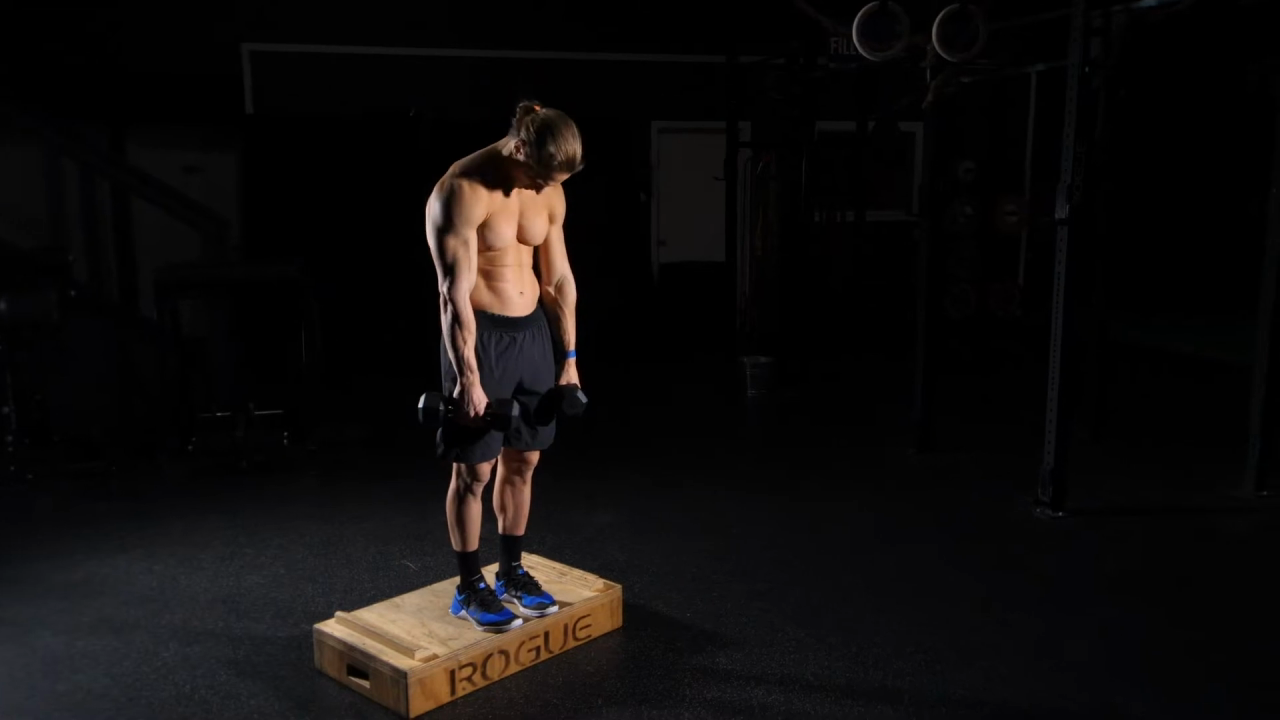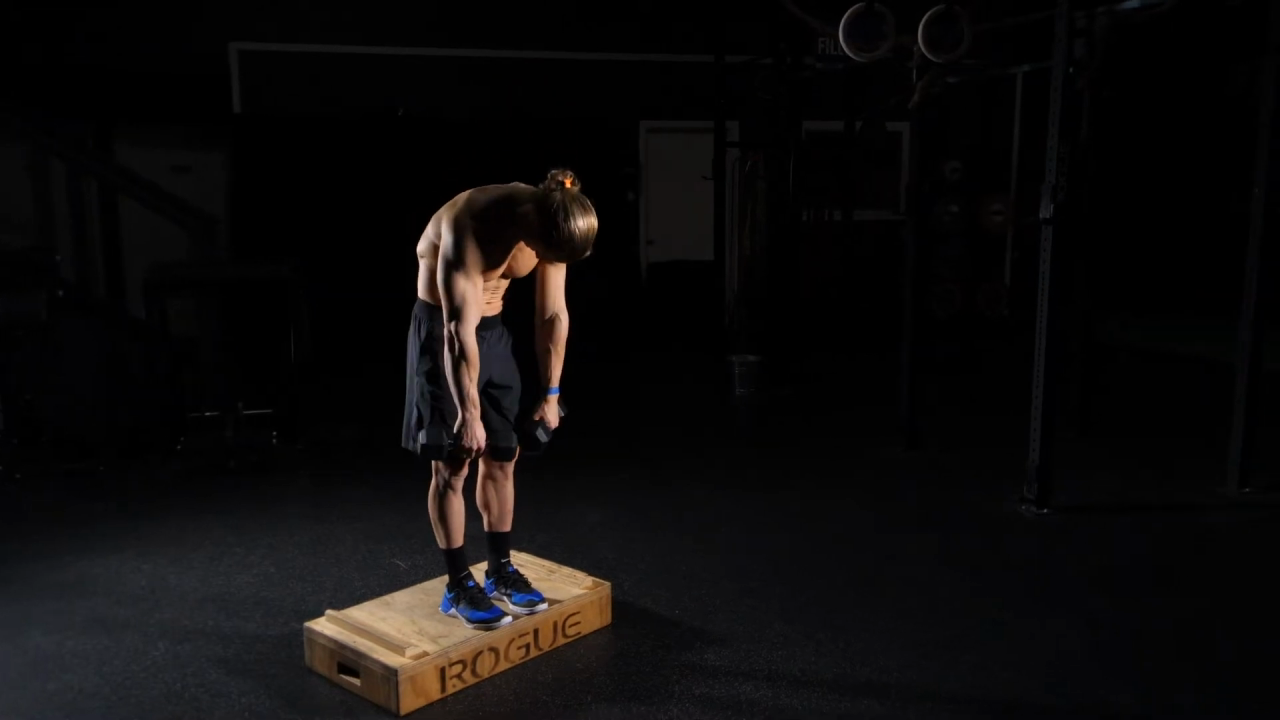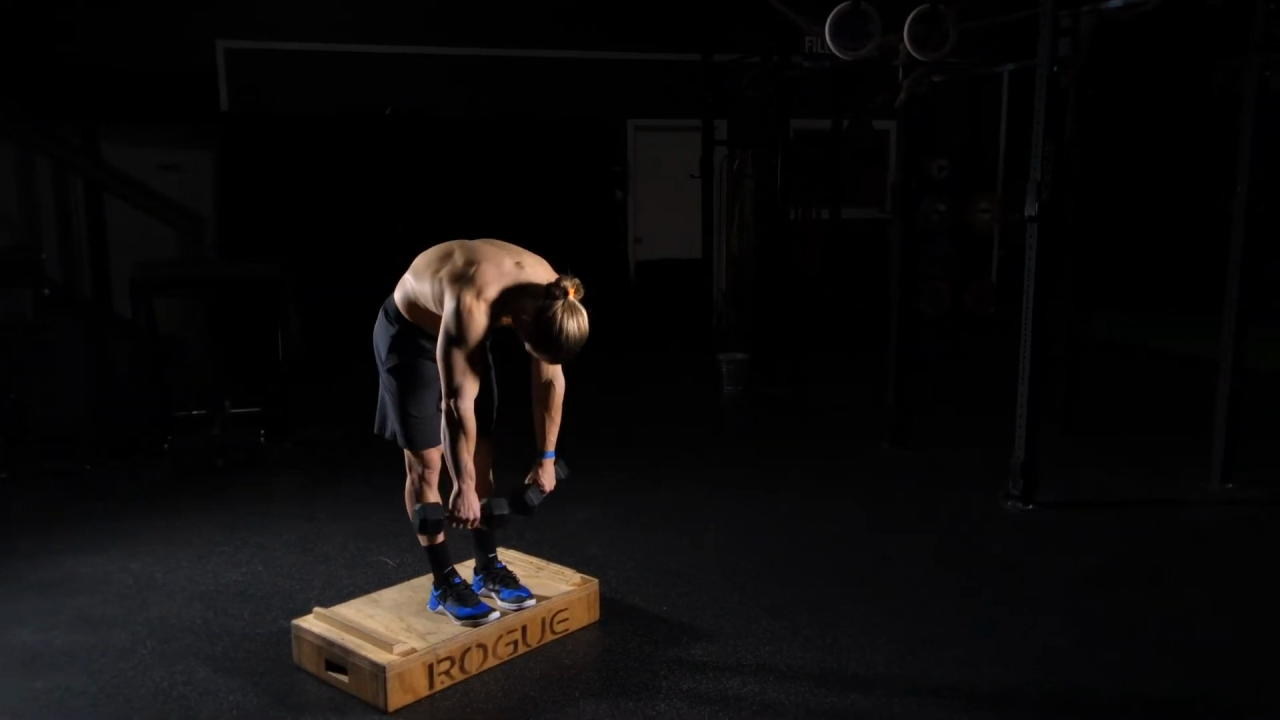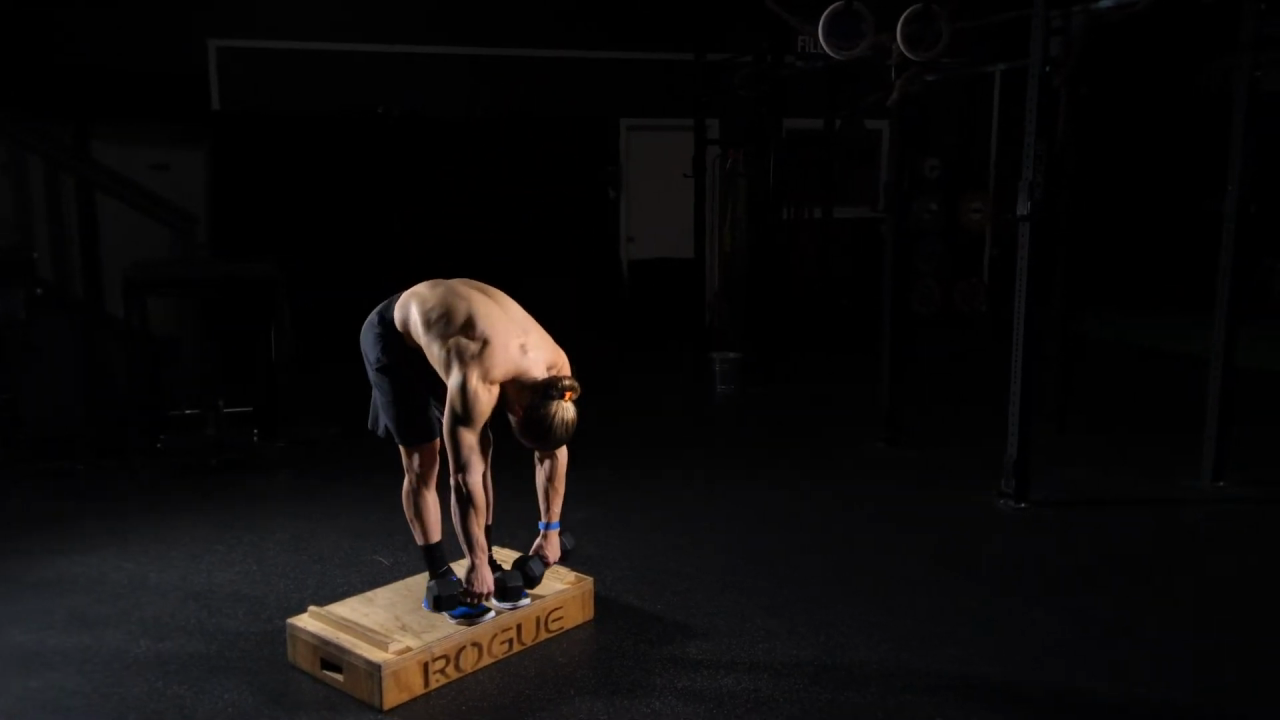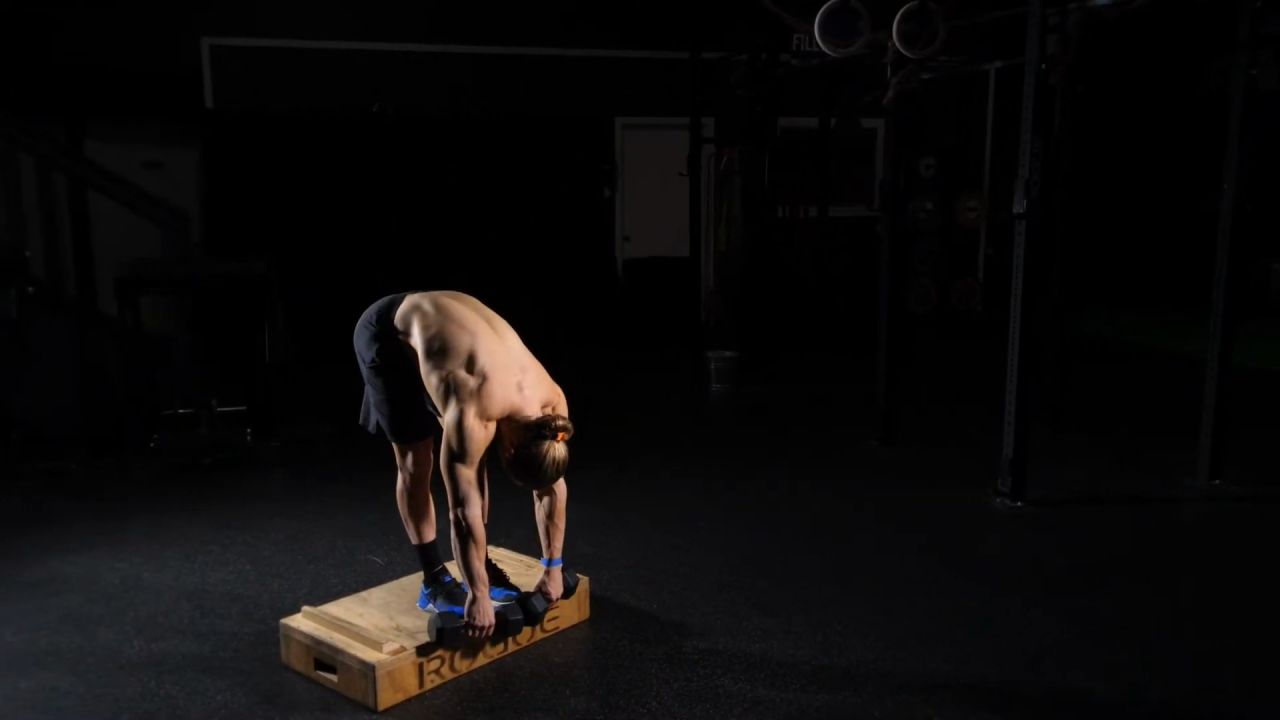
dt=1s
person 1, frame 1
left shoulder: (549, 194)
right shoulder: (462, 191)
left elbow: (559, 279)
right elbow: (455, 295)
left wrist: (569, 357)
right wrist: (468, 377)
left hip: (532, 333)
right hip: (480, 335)
left knee: (522, 461)
right knee: (474, 469)
left ankle: (511, 572)
right ankle: (469, 588)
person 1, frame 2
left shoulder: (550, 227)
right shoulder: (471, 226)
left elbow: (553, 316)
right elbow: (459, 331)
left wrist: (550, 394)
right wrist: (469, 414)
left hip: (496, 330)
right hip: (442, 331)
left knee: (503, 457)
right knee: (452, 464)
left ankle: (500, 570)
right ankle: (458, 587)
person 1, frame 3
left shoulder: (551, 298)
right shoulder: (473, 304)
left elbow: (550, 379)
right elbow: (457, 403)
left wrist: (546, 458)
right wrist: (464, 488)
left hip: (461, 334)
right hip: (408, 333)
left knee: (480, 454)
right knee: (427, 461)
left ankle: (488, 568)
right ankle: (445, 584)
person 1, frame 4
left shoulder: (556, 367)
right shoulder: (477, 380)
left elbow: (554, 453)
right elbow: (464, 476)
left wrist: (550, 530)
right wrist: (477, 563)
left hip: (445, 326)
right hip: (394, 337)
left knee: (481, 449)
right knee: (424, 460)
left ankle: (488, 565)
right ankle: (441, 581)
person 1, frame 5
left shoulder: (551, 401)
right shoulder: (474, 414)
left elbow: (552, 486)
right elbow: (463, 510)
left wrist: (553, 567)
right wrist: (479, 595)
left hip: (442, 319)
right hip: (388, 334)
left knee: (471, 459)
right knee: (416, 461)
left ankle: (480, 565)
right ankle: (435, 582)
